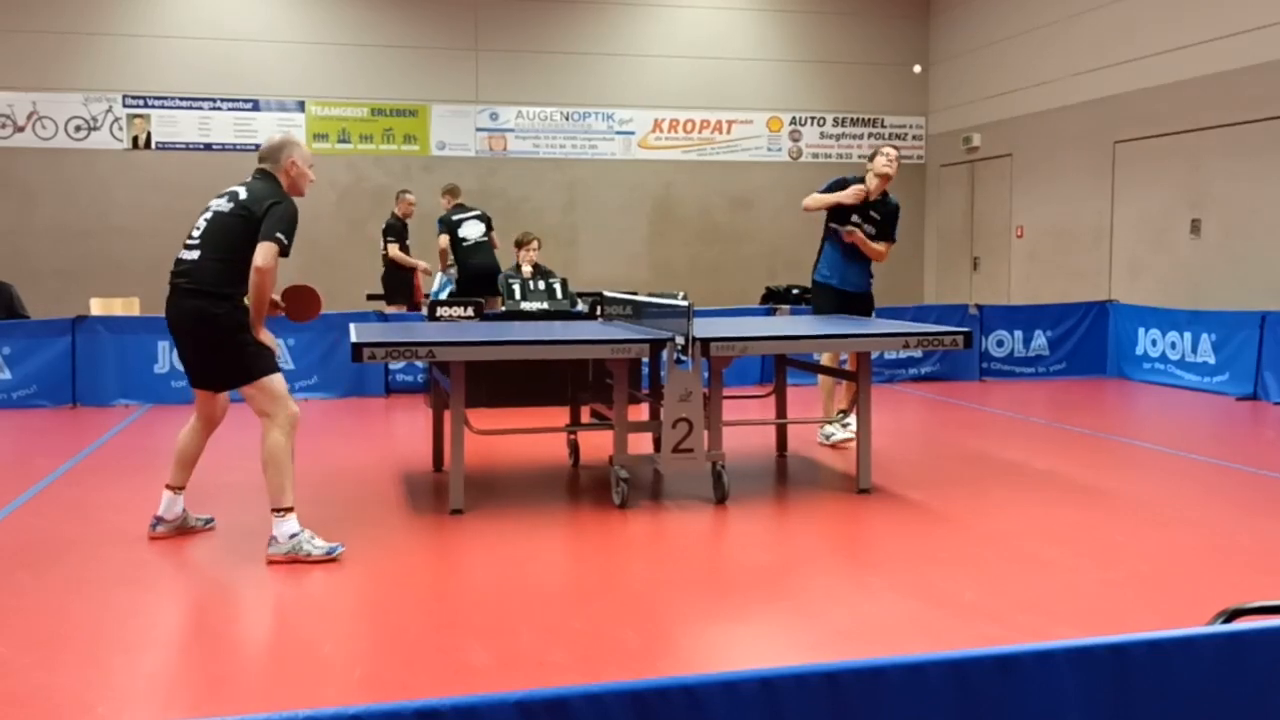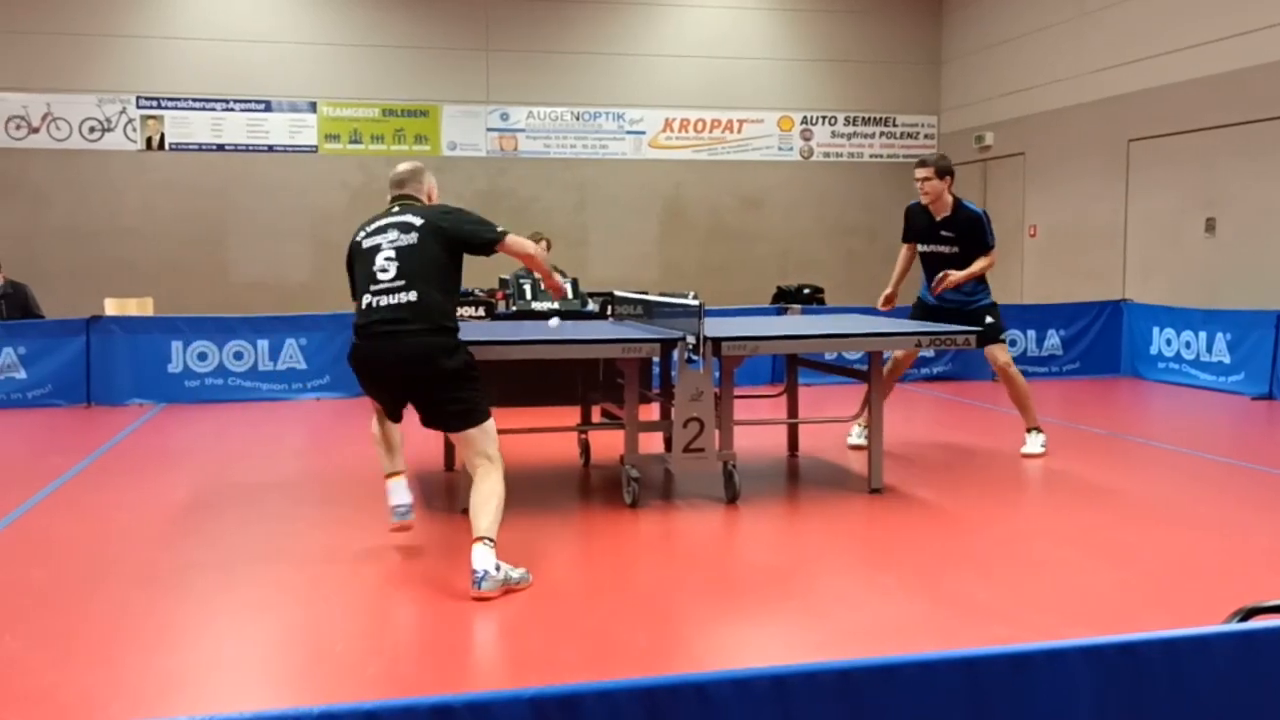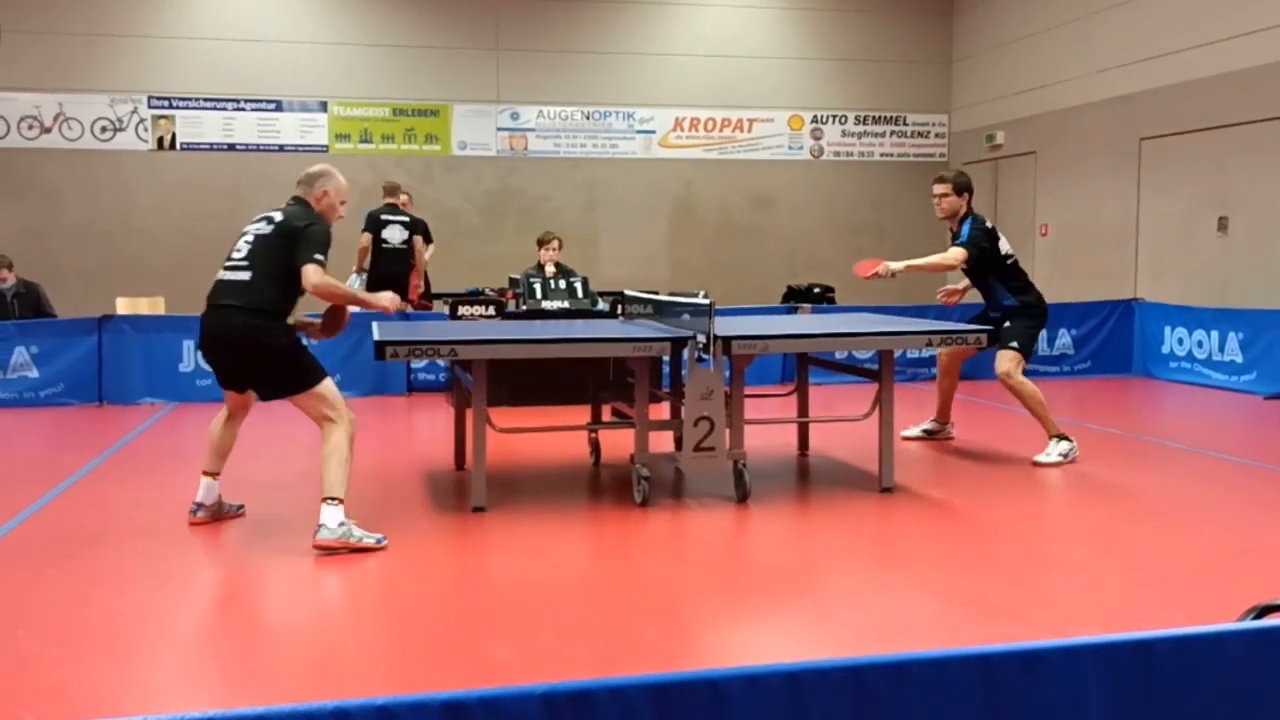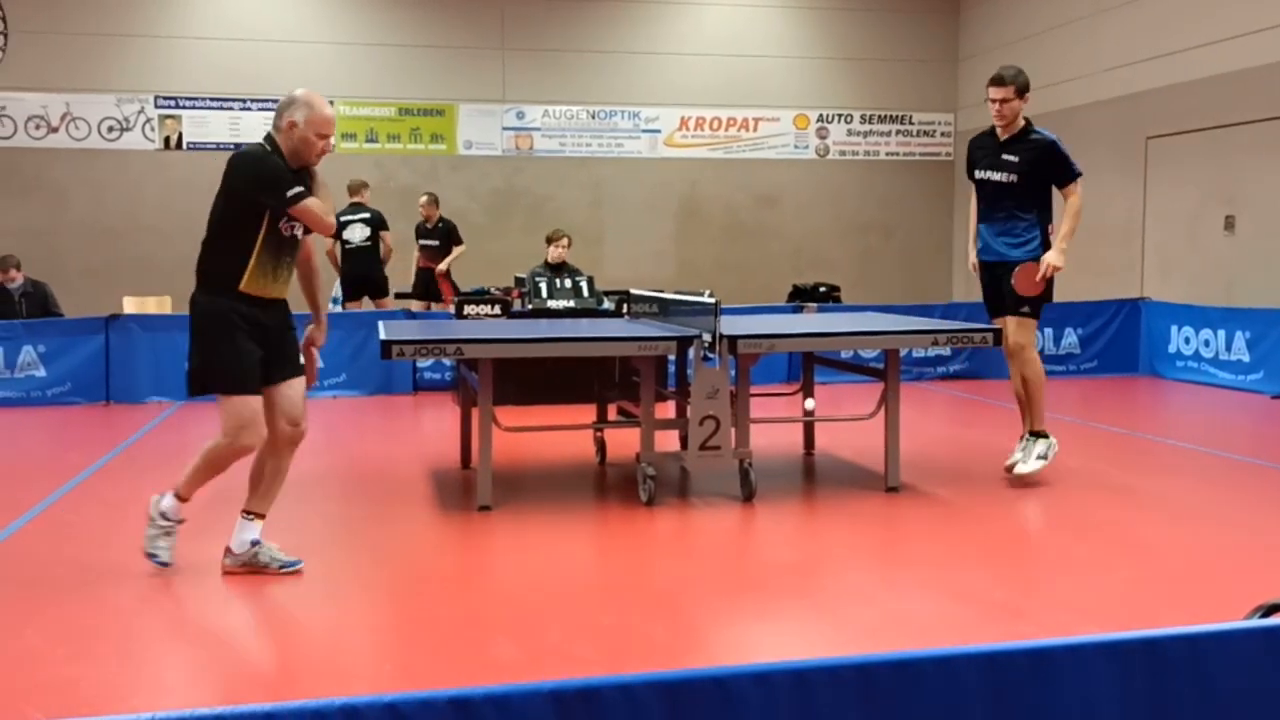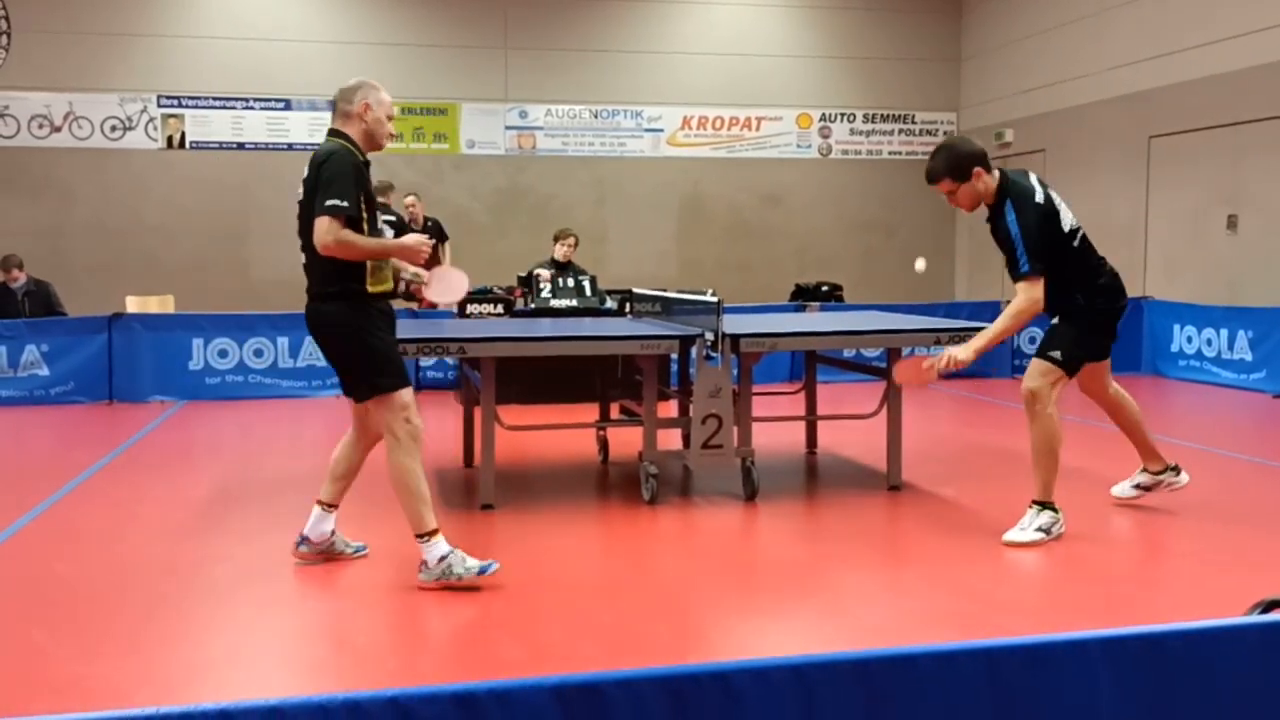
dt=1s
person 1, frame 1
left shoulder: (236, 195)
right shoulder: (279, 204)
right elbow: (261, 265)
left wrist: (259, 299)
right wrist: (257, 326)
left hip: (183, 307)
right hip: (213, 312)
left knee: (209, 412)
right knee: (280, 413)
left ankle: (169, 512)
right ankle: (286, 533)
person 1, frame 2
left shoulder: (362, 236)
right shoulder: (447, 218)
right elbow: (521, 248)
right wrist: (551, 278)
left hip: (372, 357)
right hip: (434, 352)
left knee: (384, 415)
right knee: (486, 462)
left ankle: (399, 499)
right ankle: (484, 565)
person 1, frame 3
left shoulder: (268, 222)
right shoulder: (311, 223)
right elbow: (313, 282)
left wrist: (294, 323)
right wrist: (371, 300)
left hip: (215, 328)
right hip: (258, 330)
left knee: (236, 408)
right knee: (338, 419)
left ankle: (207, 500)
right ankle: (333, 522)
person 1, frame 4
left shoulder: (296, 174)
right shoulder: (252, 165)
left elbow: (305, 248)
right elbow: (325, 222)
left wrist: (319, 317)
right wrist: (315, 180)
left hip: (270, 312)
right hip: (224, 311)
left knee: (290, 428)
right knee: (243, 436)
left ankle: (246, 541)
right ankle: (169, 507)
person 1, frame 5
left shoulder: (334, 160)
right shoulder: (341, 161)
right elbow: (328, 240)
left wrist: (402, 268)
right wrist: (397, 247)
left hip: (347, 311)
right hip: (349, 314)
left knee: (369, 426)
right knee: (404, 430)
left ankle: (318, 531)
right ankle: (435, 555)
person 2, frame 1
left shoulder: (891, 207)
right shoulder: (843, 185)
left elbow: (881, 254)
right elbow: (807, 203)
left wrist: (861, 239)
right wrist: (841, 197)
left hip: (860, 288)
right hip: (829, 283)
left knee: (859, 354)
right knee: (831, 350)
left ankle: (845, 413)
right ankle: (826, 424)
person 2, frame 2
left shoulder: (973, 216)
right shoulder: (913, 213)
left elbow: (988, 257)
left wrist: (961, 276)
right wrist: (892, 287)
left hip: (973, 301)
right hip: (931, 300)
left knee: (1002, 363)
right knee: (900, 358)
left ankle: (1033, 431)
right ankle: (863, 423)
person 2, frame 3
left shoulder: (973, 228)
right shoulder: (963, 229)
left elbow: (952, 260)
left wrist: (903, 265)
right wrist: (964, 287)
left hip: (1024, 312)
right hip: (998, 311)
left knee: (1006, 371)
right knee: (947, 355)
left ankle: (1061, 439)
right ankle: (941, 423)
person 2, frame 4
left shoulder: (1044, 145)
right shoulder: (978, 145)
left elbow: (1073, 195)
left wrist: (1059, 247)
right wrist: (973, 244)
left hip: (1028, 259)
right hip: (991, 258)
left knee: (1020, 344)
right knee: (1009, 348)
left ankle: (1040, 435)
right ankle: (1030, 432)
person 2, frame 5
left shoulder: (1018, 213)
right shoulder: (1014, 180)
left elbow: (1030, 300)
left wrist: (971, 349)
left hip: (1089, 305)
right hip: (1093, 295)
left knee: (1036, 389)
right knee: (1098, 387)
left ankle: (1046, 510)
right ankle: (1159, 468)
